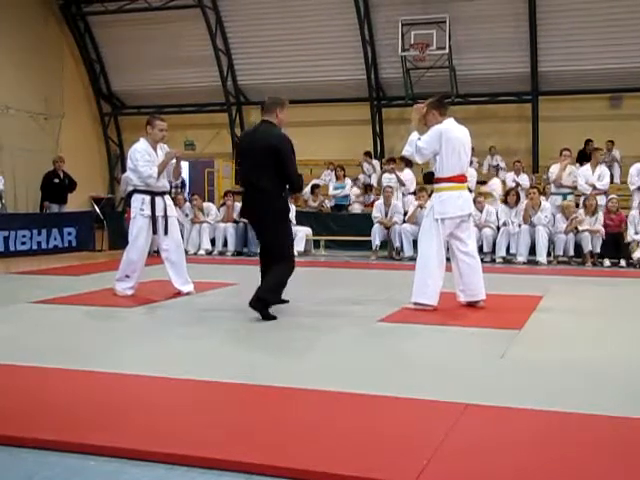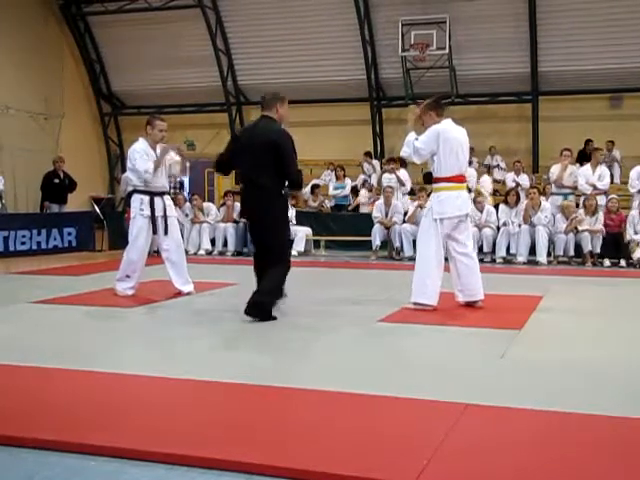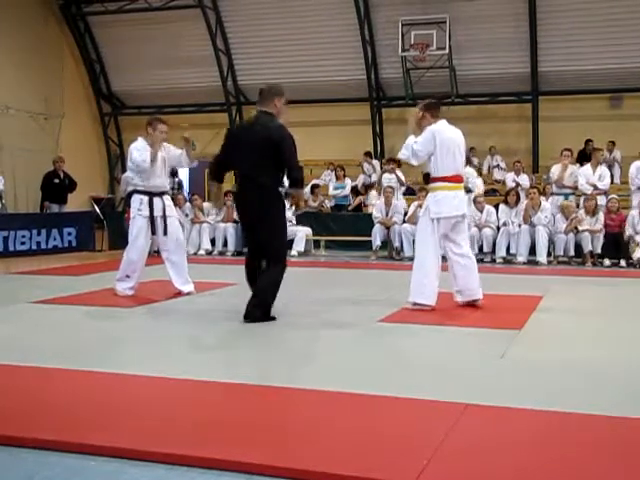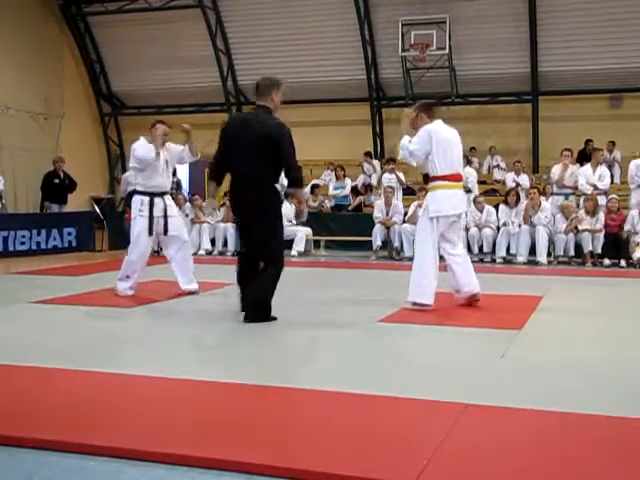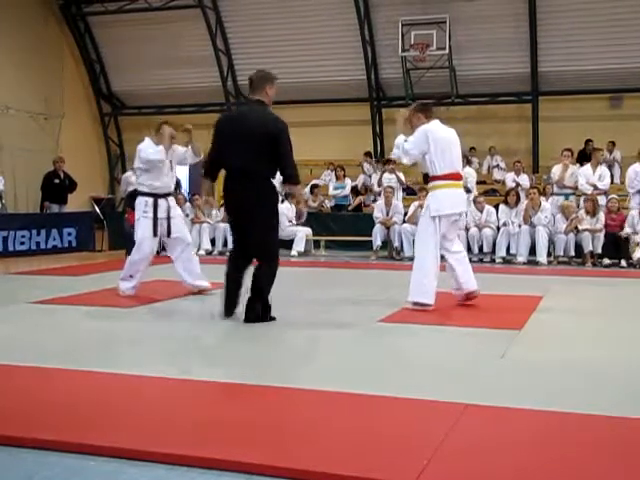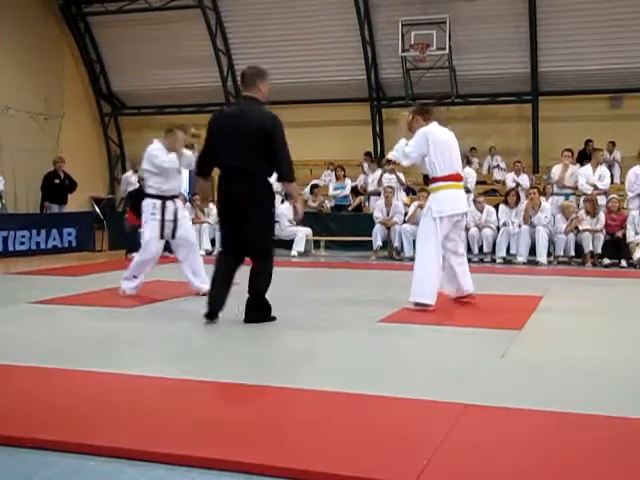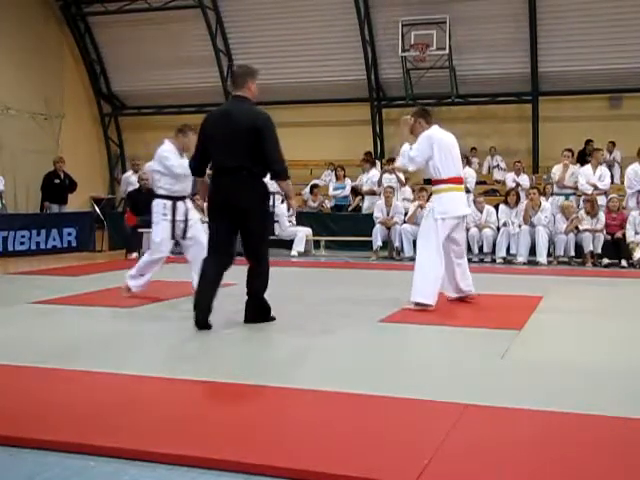
dt=0.1s
person 1, frame 1
left shoulder: (245, 138)
right shoulder: (280, 139)
left elbow: (242, 163)
right elbow: (293, 179)
right wrist: (294, 190)
left hip: (250, 201)
right hip: (272, 203)
left knee: (269, 249)
right knee: (284, 258)
left ankle: (271, 294)
right ankle: (262, 297)
person 1, frame 2
left shoulder: (242, 134)
right shoulder: (281, 135)
left elbow: (222, 165)
right elbow: (293, 175)
right wrist: (294, 189)
left hip: (248, 199)
right hip: (271, 201)
left knee: (262, 250)
right knee: (280, 258)
left ankle: (265, 295)
right ankle: (259, 305)
person 1, frame 3
left shoulder: (238, 130)
right shoulder: (280, 132)
left elbow: (218, 166)
right elbow: (294, 172)
left wrist: (216, 193)
right wrist: (297, 193)
left hip: (243, 197)
right hip: (267, 198)
left knee: (255, 249)
right knee: (276, 257)
left ankle: (260, 293)
right ankle: (258, 308)
person 1, frame 4
left shoulder: (233, 124)
right shoulder: (278, 129)
left elbow: (219, 163)
right elbow: (292, 170)
left wrist: (212, 193)
right wrist: (301, 200)
left hip: (238, 193)
right hip: (263, 195)
left knee: (248, 249)
right knee: (272, 256)
left ankle: (248, 300)
right ankle: (257, 309)
person 1, frame 5
left shoulder: (226, 119)
right shoulder: (275, 123)
left elbow: (213, 160)
right elbow: (287, 167)
left hip: (232, 190)
right hip: (260, 191)
left knee: (240, 249)
right knee: (267, 254)
left ankle: (230, 303)
right ankle: (256, 309)
person 1, frame 6
left shoulder: (220, 118)
right shoulder: (268, 120)
left elbow: (205, 160)
right elbow: (283, 165)
left wrist: (204, 187)
right wrist: (296, 199)
left hip: (228, 189)
right hip: (256, 190)
left knee: (230, 250)
right knee: (261, 254)
left ankle: (214, 306)
right ankle: (256, 310)
person 1, frame 7
left shoulder: (212, 118)
right shoulder: (259, 118)
left elbow: (198, 162)
right elbow: (275, 163)
left wrist: (204, 186)
right wrist: (290, 196)
left hip: (220, 190)
right hip: (250, 189)
left knee: (217, 252)
right knee: (257, 253)
left ankle: (202, 311)
right ankle: (256, 310)
person 2, frame 1
left shoulder: (440, 131)
right shoulder: (462, 131)
left elbow: (416, 152)
left wrist: (414, 123)
left hip: (445, 198)
right hip: (462, 196)
left knee: (430, 248)
right knee: (465, 248)
left ankle: (425, 299)
right ankle: (474, 295)
person 2, frame 2
left shoulder: (437, 131)
right shoulder: (460, 131)
left elbow: (413, 153)
left wrist: (412, 126)
right wrist: (419, 128)
left hip: (443, 198)
right hip: (460, 196)
left knee: (429, 248)
right knee: (463, 248)
left ankle: (424, 299)
right ankle: (473, 295)
person 2, frame 3
left shoulder: (433, 132)
right shoulder: (456, 132)
left elbow: (412, 156)
left wrist: (413, 130)
right wrist: (419, 132)
left hip: (440, 197)
right hip: (458, 196)
left knee: (427, 248)
right knee: (459, 248)
left ankle: (423, 299)
right ankle: (472, 294)
person 2, frame 4
left shoulder: (429, 131)
right shoulder: (452, 132)
left elbow: (410, 155)
left wrist: (407, 129)
left hip: (439, 196)
right hip: (456, 195)
left knee: (425, 246)
right knee: (453, 245)
left ankle: (422, 299)
right ankle: (470, 289)
person 2, frame 5
left shoulder: (426, 131)
right shoulder: (450, 132)
left elbow: (404, 154)
left hip: (440, 195)
right hip: (457, 194)
left knee: (427, 246)
right knee: (451, 244)
left ankle: (422, 298)
right ankle: (467, 287)
person 2, frame 6
left shoulder: (425, 133)
right shoulder: (447, 133)
left elbow: (404, 157)
left hip: (442, 197)
right hip: (456, 195)
left knee: (428, 247)
right knee: (453, 246)
left ankle: (423, 298)
right ankle: (463, 289)
person 2, frame 7
left shoulder: (429, 136)
right shoulder: (448, 136)
left elbow: (410, 162)
left wrist: (405, 135)
left hip: (444, 199)
right hip: (457, 198)
left knee: (429, 247)
right knee: (454, 247)
left ankle: (424, 299)
right ankle: (463, 290)
person 3, frame 1
left shoulder: (164, 149)
right shoulder: (138, 150)
left elbow: (174, 177)
right elbow: (150, 178)
left wrist: (178, 161)
right wrist: (166, 160)
left hip: (163, 201)
right hip: (144, 202)
left knee: (174, 244)
right knee: (137, 247)
left ankle: (184, 284)
right ankle: (123, 286)
person 3, frame 2
left shoulder: (165, 149)
right shoulder: (137, 149)
right elbow: (147, 174)
left wrist: (181, 158)
right wrist: (162, 155)
left hip: (163, 202)
right hip: (143, 203)
left knee: (174, 243)
right knee: (137, 247)
left ankle: (184, 284)
right ankle: (123, 285)
person 3, frame 3
left shoulder: (165, 148)
right shoulder: (136, 147)
left elbow: (188, 162)
right elbow: (146, 164)
left wrist: (187, 146)
right wrist: (157, 144)
left hip: (163, 201)
right hip: (143, 203)
left knee: (176, 243)
right knee: (137, 247)
left ankle: (184, 284)
right ankle: (123, 286)
person 3, frame 4
left shoulder: (167, 148)
right shoulder: (138, 147)
left elbow: (192, 155)
right elbow: (151, 156)
left wrist: (188, 138)
right wrist: (158, 136)
left hip: (165, 202)
right hip: (144, 204)
left knee: (180, 240)
right knee: (140, 247)
left ankle: (188, 283)
right ankle: (124, 285)
person 3, frame 5
left shoulder: (172, 149)
right shoulder: (144, 148)
left elbow: (194, 157)
right elbow: (160, 158)
left wrist: (190, 139)
right wrist: (166, 138)
left hip: (168, 203)
right hip: (148, 205)
left knee: (183, 241)
right knee: (144, 249)
left ankle: (196, 281)
right ankle: (126, 285)
person 3, frame 6
left shoulder: (176, 152)
right shoulder: (153, 151)
right elbow: (171, 165)
right wrist: (177, 145)
left hip: (174, 205)
right hip: (157, 207)
left knee: (189, 244)
right knee: (150, 250)
left ankle: (202, 284)
right ankle: (128, 284)
person 3, frame 7
left shoulder: (184, 153)
right shoulder: (165, 152)
right elbow: (182, 171)
right wrist: (191, 150)
left hip: (184, 205)
right hip: (165, 207)
left knee: (198, 243)
right knee: (160, 249)
right ankle: (133, 281)
